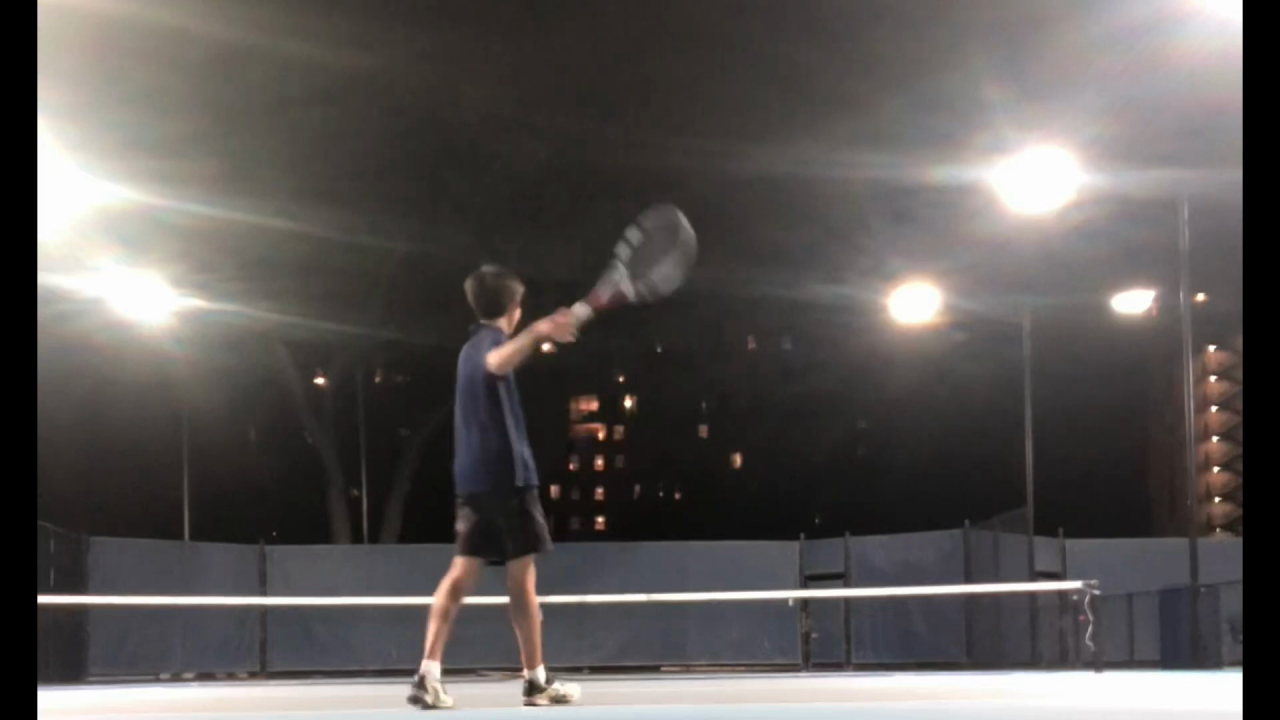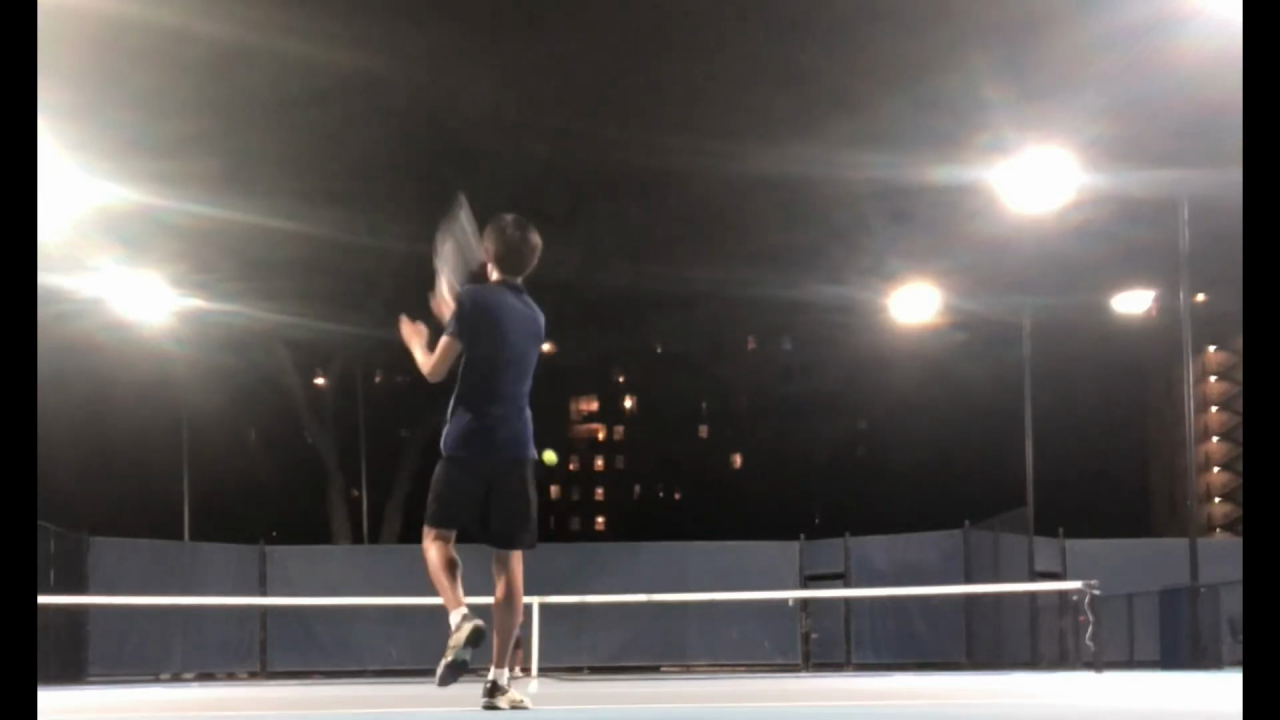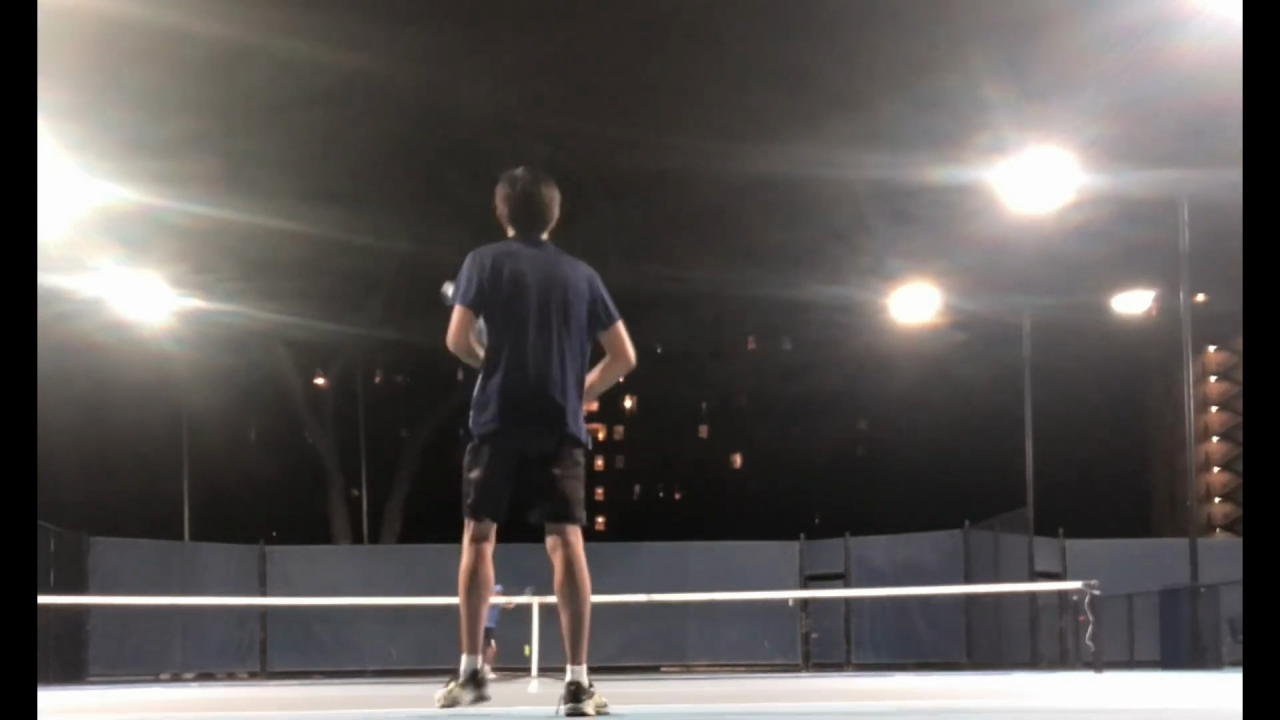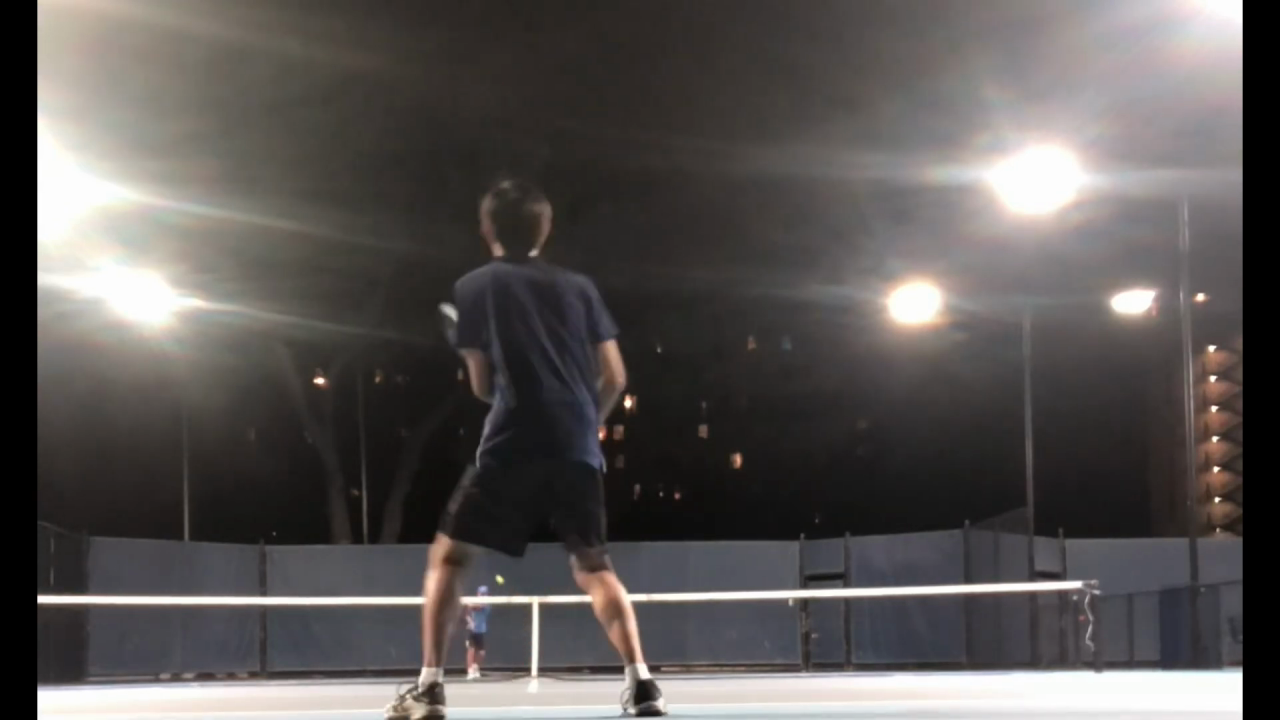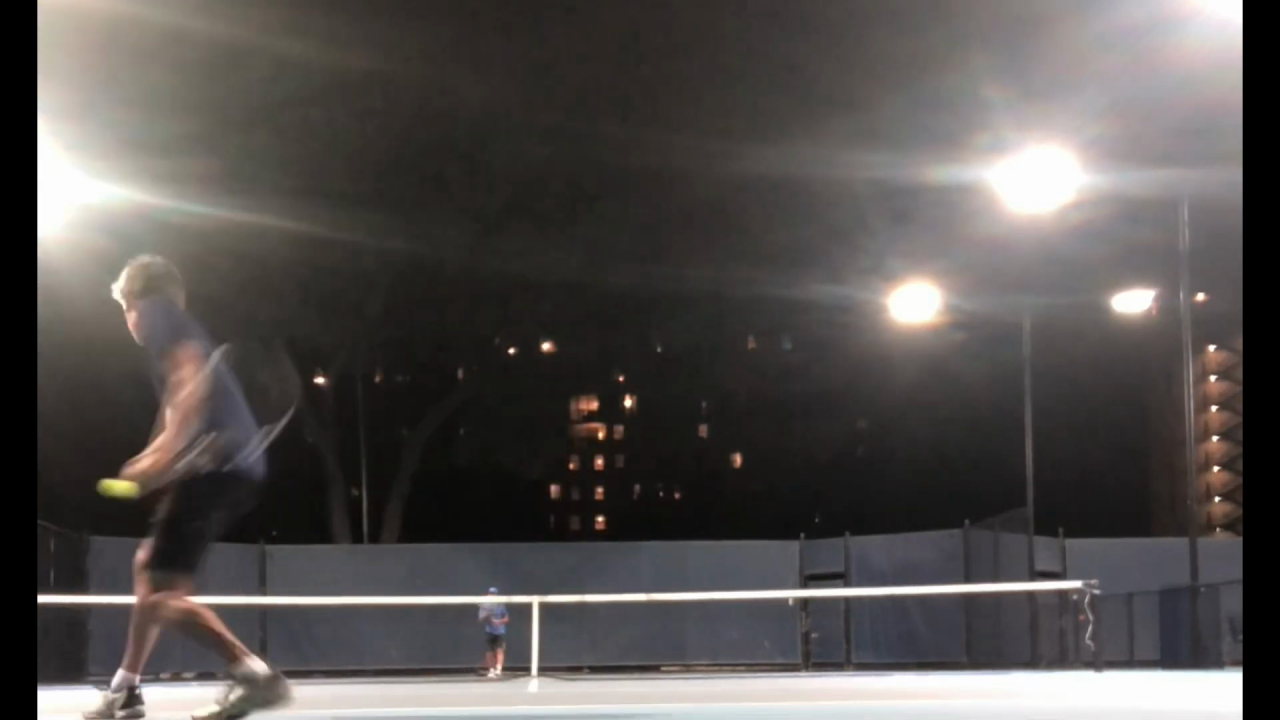
dt=1s
person 1, frame 1
left shoulder: (470, 350)
right shoulder: (495, 339)
right elbow: (497, 363)
right wrist: (539, 332)
left hip: (471, 478)
right hip: (508, 473)
left knee: (460, 576)
right knee: (522, 576)
left ankle: (427, 676)
right ankle: (536, 681)
person 1, frame 2
left shoulder: (475, 300)
right shoulder: (534, 315)
left elbow: (436, 370)
left wrist: (415, 341)
left hip: (468, 443)
right hip: (516, 449)
left knee: (437, 536)
right knee: (510, 564)
left ankle: (461, 621)
right ankle: (499, 682)
person 1, frame 3
left shoulder: (484, 261)
right shoulder: (583, 275)
left elbow: (457, 339)
right elbow: (624, 355)
left hip: (499, 418)
right hip: (560, 425)
left knee: (478, 538)
right knee: (566, 545)
left ankle: (469, 669)
person 1, frame 4
left shoulder: (477, 287)
right shoulder: (580, 287)
left elbow: (481, 383)
right elbow: (614, 377)
left hip: (511, 444)
right hip: (577, 447)
left knee: (449, 556)
right knee: (594, 569)
person 1, frame 5
left shoulder: (165, 321)
left elbow: (193, 383)
left wrist: (159, 451)
right wrist: (160, 456)
left hip: (217, 464)
right hip: (234, 468)
left knee: (163, 591)
right knee: (149, 567)
left ankle: (254, 676)
